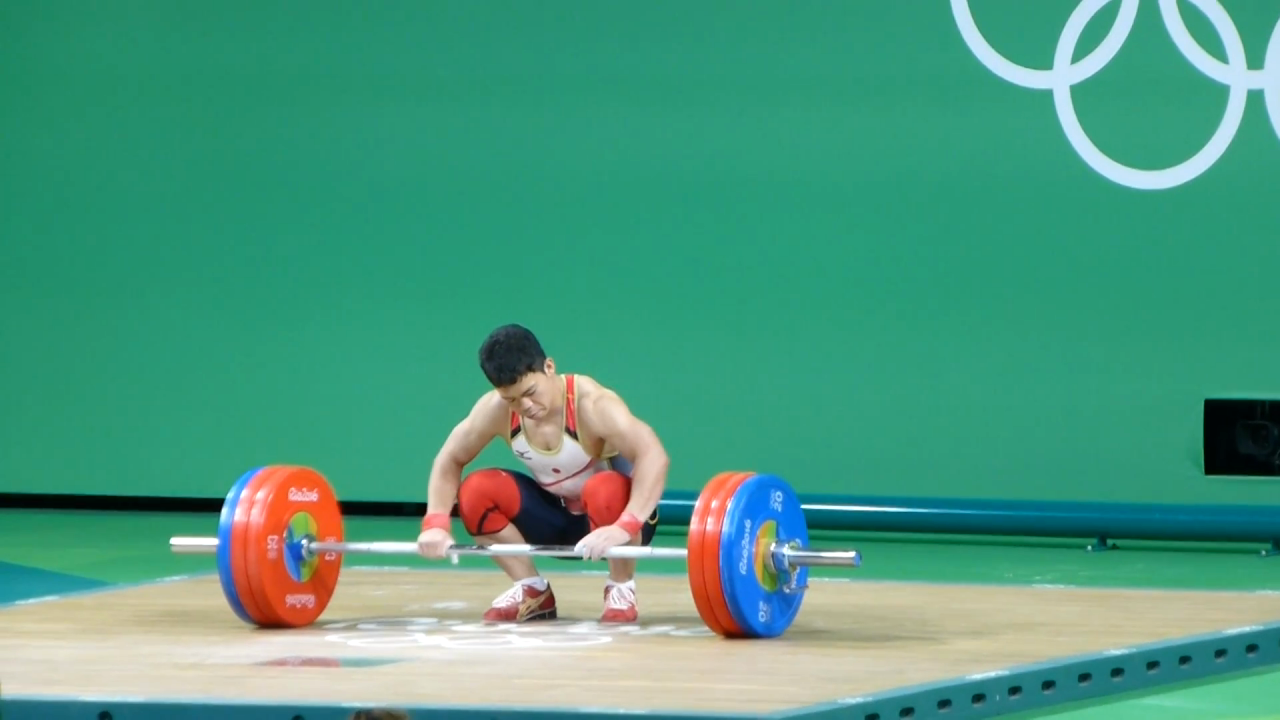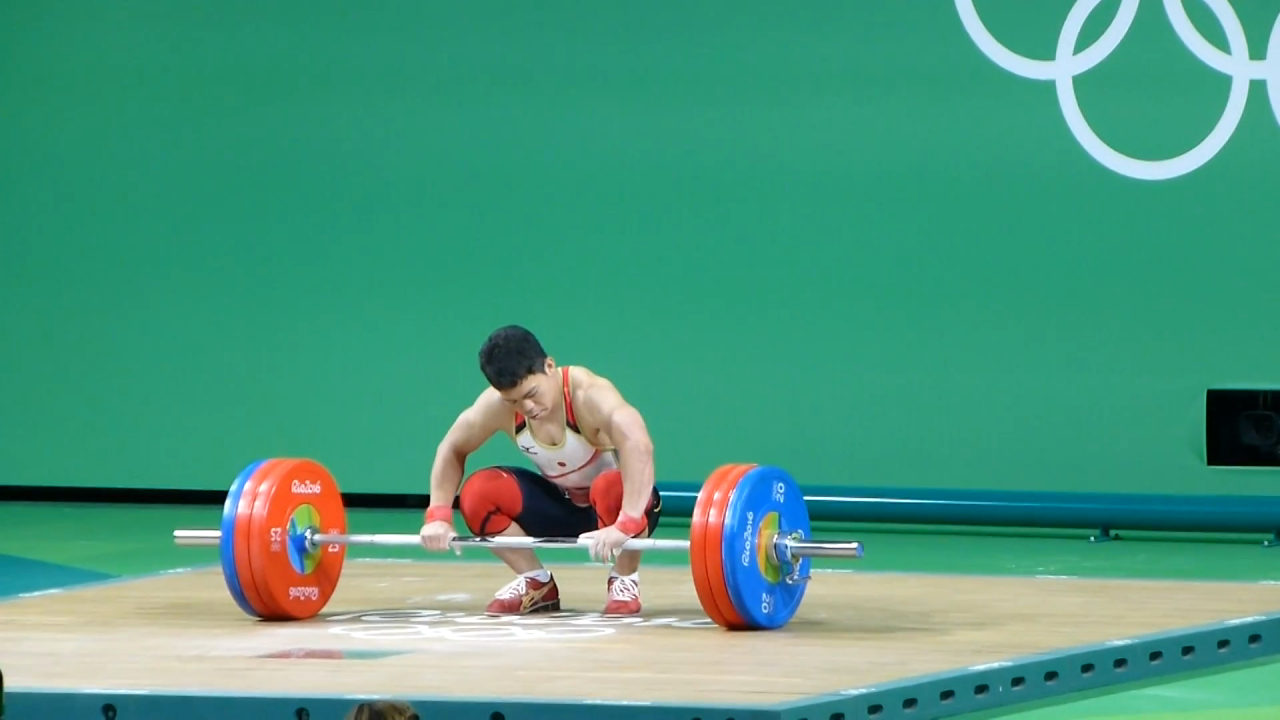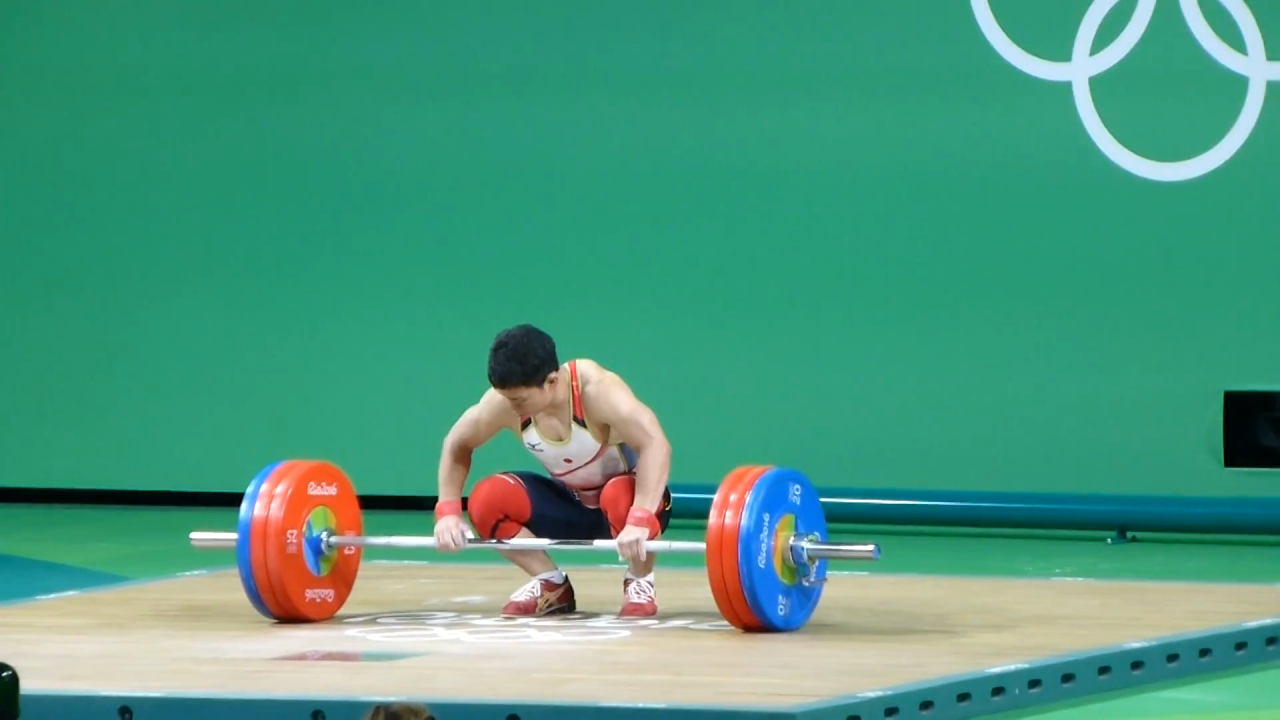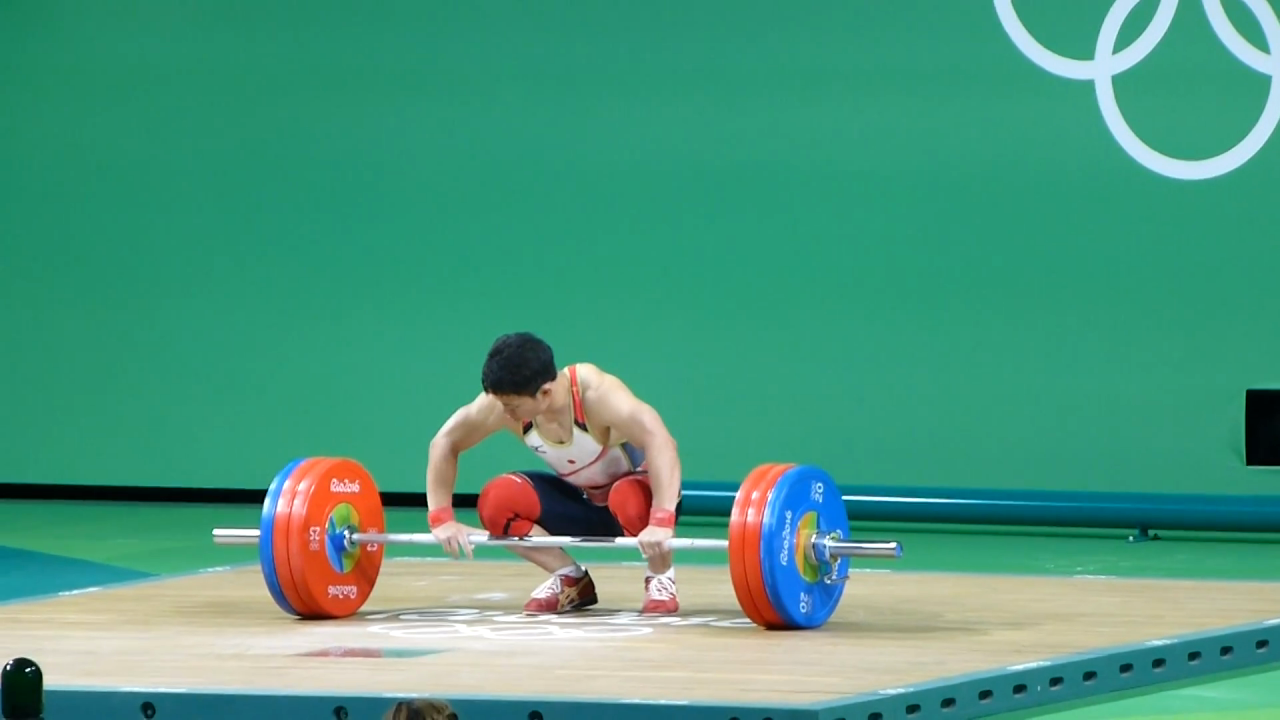
dt=0.5s
person 1, frame 1
left shoulder: (592, 403)
right shoulder: (494, 409)
left elbow: (654, 456)
right elbow: (450, 459)
left wrist: (625, 526)
right wrist: (436, 524)
left hip: (615, 516)
right hip: (557, 517)
left knee: (605, 490)
right knee: (476, 491)
left ankle: (621, 588)
right ankle: (532, 589)
person 1, frame 2
left shoulder: (588, 393)
right shoulder: (496, 404)
left elbow: (638, 445)
right elbow: (452, 450)
left wrist: (624, 525)
right wrist: (438, 516)
left hip: (613, 501)
right hip: (562, 507)
left knee: (611, 488)
right knee: (479, 491)
left ankle: (624, 580)
right ankle: (537, 582)
person 1, frame 3
left shoulder: (596, 388)
right shoulder: (502, 401)
left elbow: (656, 445)
right elbow: (457, 444)
left wrist: (640, 521)
right wrist: (448, 511)
left hip: (626, 499)
right hip: (573, 506)
left knee: (619, 495)
right knee: (487, 499)
left ankle: (640, 582)
right ankle: (552, 583)
person 1, frame 4
left shoulder: (597, 392)
right shoulder: (500, 403)
left elbow: (661, 443)
right elbow: (444, 443)
left wrist: (662, 521)
right wrist: (442, 518)
left hip: (637, 492)
right hip: (583, 503)
left knee: (628, 498)
right knee: (497, 501)
left ankle: (660, 578)
right ankle: (571, 579)
